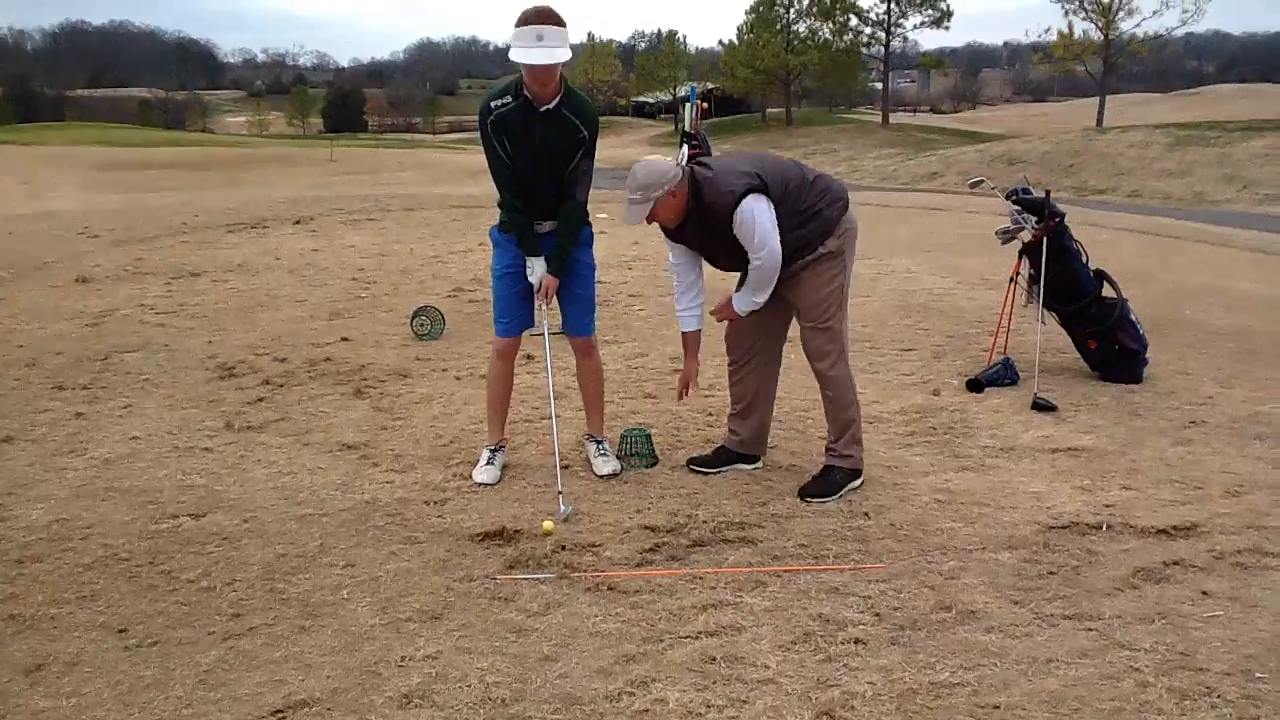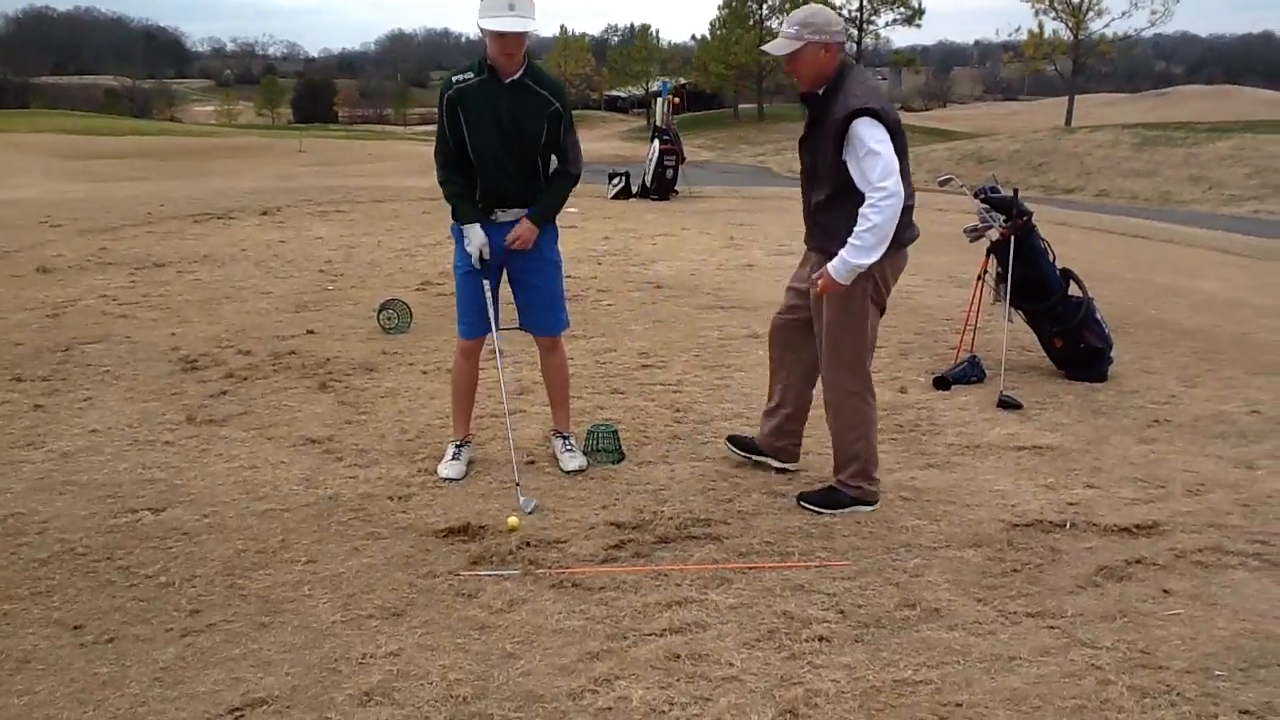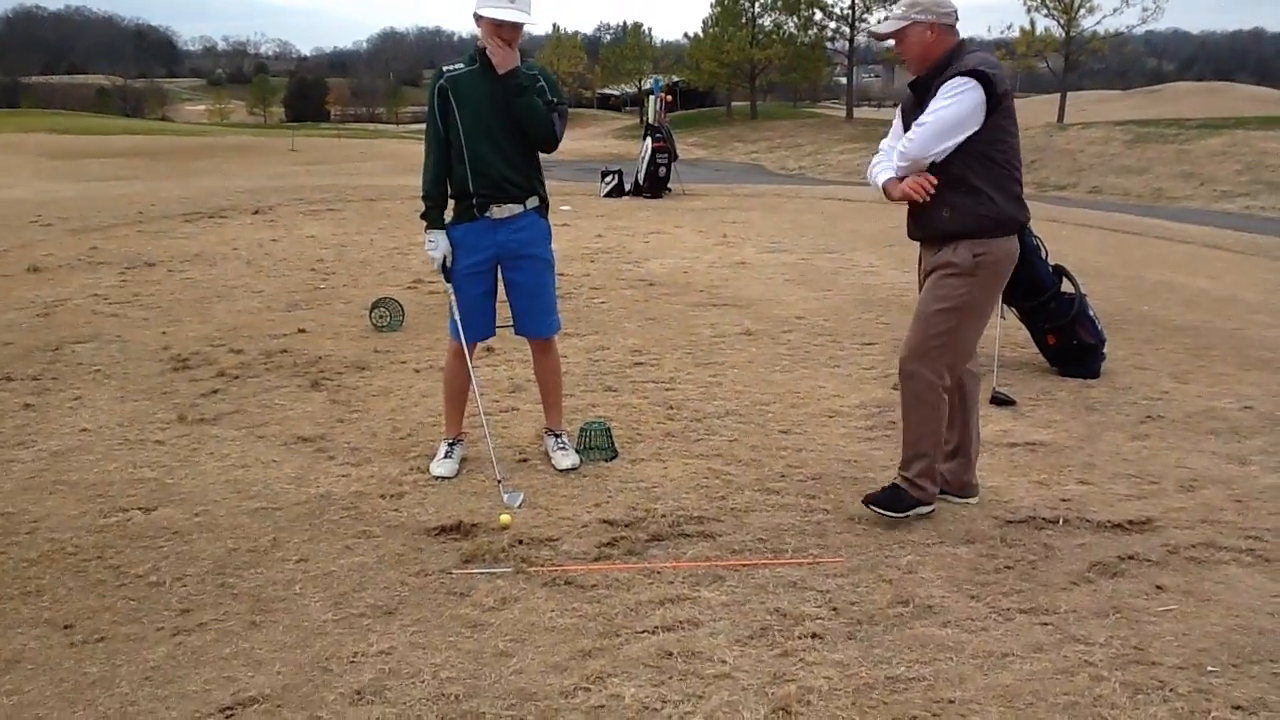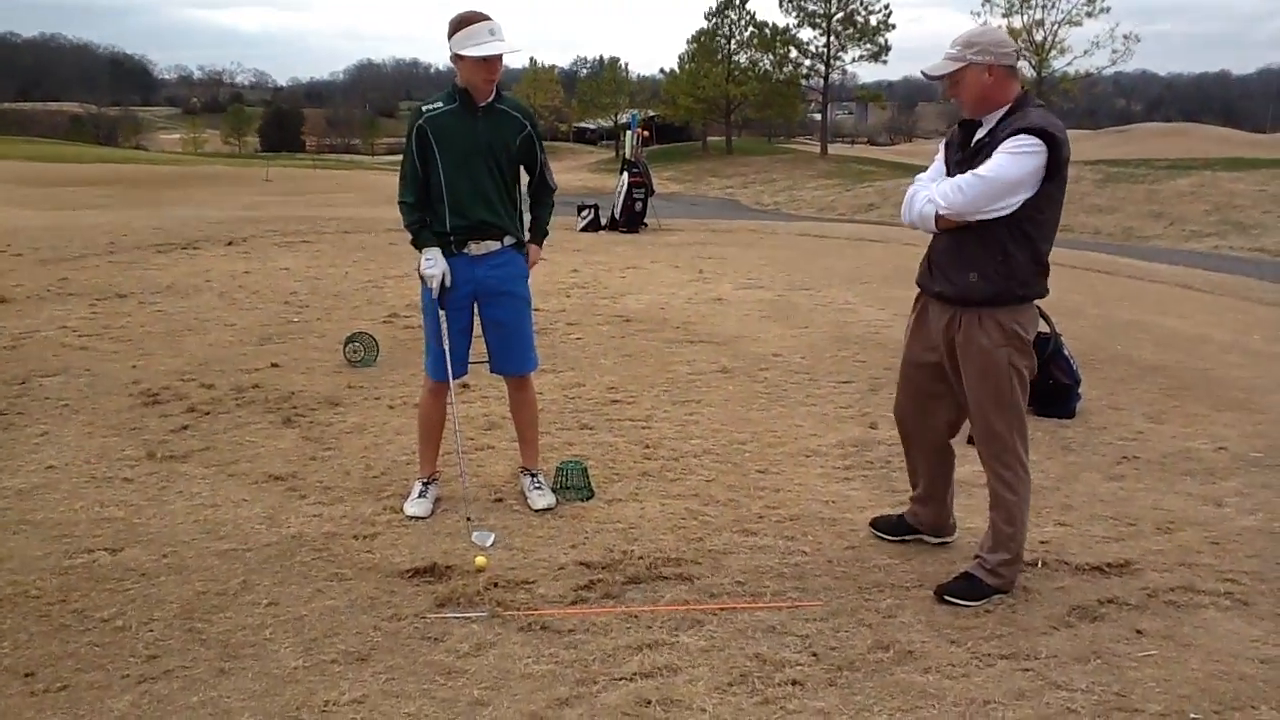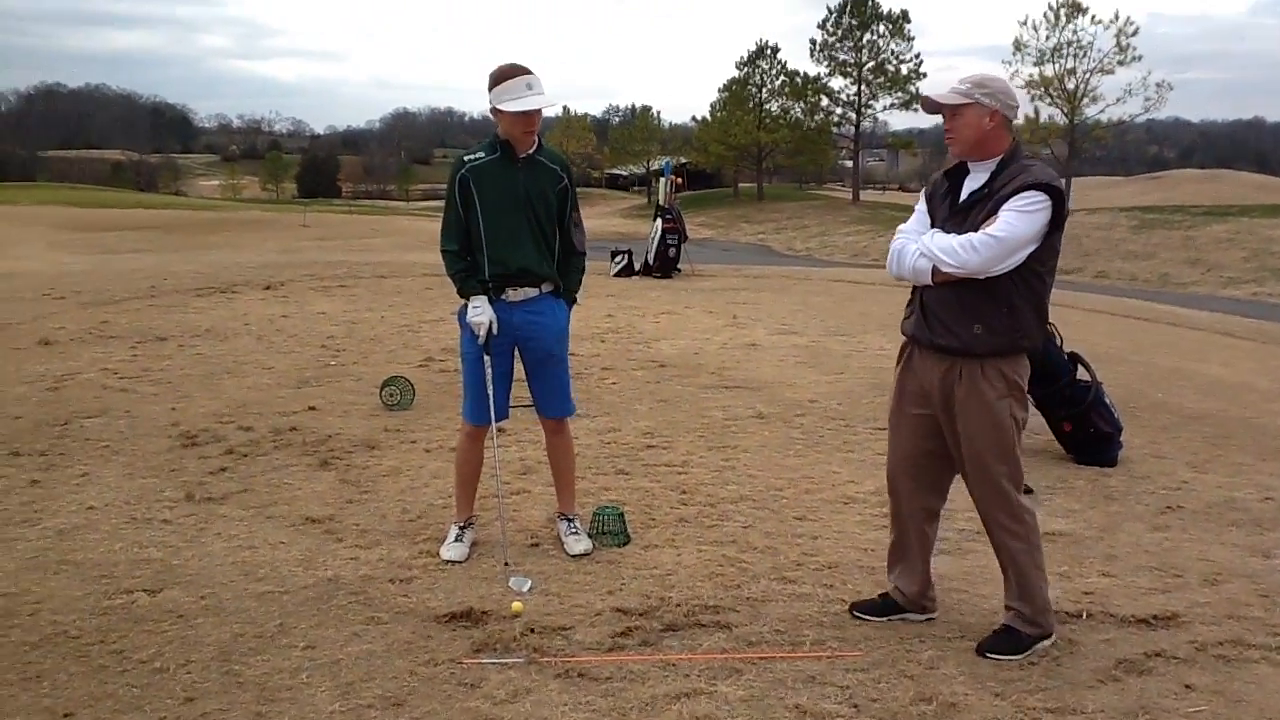
dt=0.7s
person 1, frame 1
left shoulder: (736, 200)
right shoulder: (679, 216)
left elbow: (767, 259)
right elbow: (686, 284)
left wrist: (740, 304)
right wrist: (690, 360)
left hip: (823, 237)
right hip: (770, 251)
left knee: (825, 349)
right knee: (747, 338)
left ankle: (845, 461)
right ankle: (744, 444)
person 1, frame 2
left shoulder: (858, 112)
right shoulder: (826, 96)
left elbow: (888, 196)
left wrist: (844, 267)
left hip: (860, 257)
right hip: (829, 247)
left knee: (843, 370)
right knee: (788, 331)
left ankle: (856, 486)
right ankle: (777, 441)
person 1, frame 3
left shoulder: (972, 80)
right shoulder: (924, 90)
left elbow: (919, 147)
right elbow: (887, 155)
left wrist: (903, 166)
right wrist: (895, 181)
left hip: (977, 247)
right hip: (943, 242)
left knee: (922, 362)
right knee: (951, 363)
left ankle: (917, 484)
right ankle: (954, 475)
person 1, frame 4
left shoulder: (1035, 138)
right shoulder: (964, 134)
left elbow: (962, 198)
right elbow: (914, 205)
left wrist: (941, 196)
right wrist: (949, 210)
left hip: (995, 314)
right hip: (937, 301)
left knee: (999, 442)
right knee: (915, 413)
left ankle: (998, 565)
right ankle: (929, 514)
person 1, frame 5
left shoulder: (1034, 189)
right shoulder: (944, 186)
left elbow: (977, 254)
right elbow: (899, 258)
left wrist: (931, 248)
right wrist: (955, 261)
left hip: (988, 367)
right hip: (922, 354)
left knee: (999, 495)
right knee: (908, 478)
left ankle: (1031, 617)
right ankle: (911, 592)
person 2, frame 1
left shoulder: (582, 114)
right shoulder: (495, 110)
left elbow: (575, 196)
right elbow: (508, 189)
left wrist: (556, 266)
right wrist: (531, 255)
left hip: (569, 236)
right hip: (515, 237)
left knee: (583, 340)
right knee: (505, 343)
left ankle: (596, 438)
right ankle: (495, 445)
person 2, frame 2
left shoulder: (548, 91)
right shoulder: (458, 89)
left elbow: (569, 165)
right elbow: (447, 164)
left wrist: (537, 221)
right wrist: (469, 223)
left hip: (533, 228)
right hip: (478, 229)
left knee: (549, 336)
right knee: (470, 340)
left ankle: (562, 434)
right ankle: (460, 441)
person 2, frame 3
left shoulder: (537, 78)
right shoulder: (450, 81)
left elbow: (549, 139)
right elbow: (437, 156)
left wrist: (514, 78)
right wrist: (433, 225)
left hip: (527, 224)
right hip: (470, 226)
left knee: (542, 336)
right knee: (462, 341)
left ankle: (555, 432)
right ankle: (452, 439)
person 2, frame 4
left shoulder: (517, 118)
right shoulder: (428, 120)
left elbow: (542, 181)
right elbow: (411, 194)
left wrist: (536, 237)
right wrist: (427, 248)
left hip: (505, 261)
right hip: (448, 262)
left knee: (519, 373)
right knee: (438, 378)
left ankle: (531, 471)
right ankle: (426, 478)
person 2, frame 5
left shoulder: (556, 169)
right shoulder: (469, 170)
left elbow: (572, 242)
right elbow: (453, 244)
left wrist: (566, 300)
right wrist: (474, 297)
left hip: (544, 306)
right hip: (488, 308)
left knee: (556, 418)
right knee: (475, 422)
left ankle: (568, 516)
right ankle: (463, 522)
